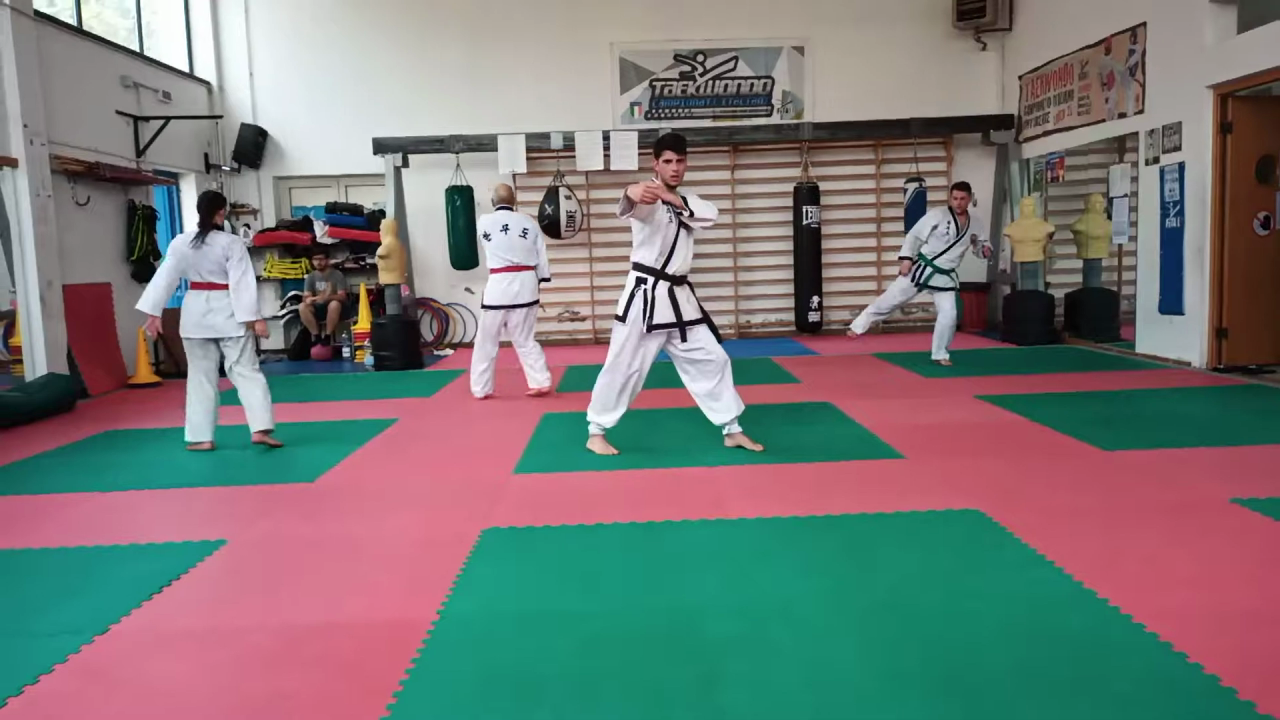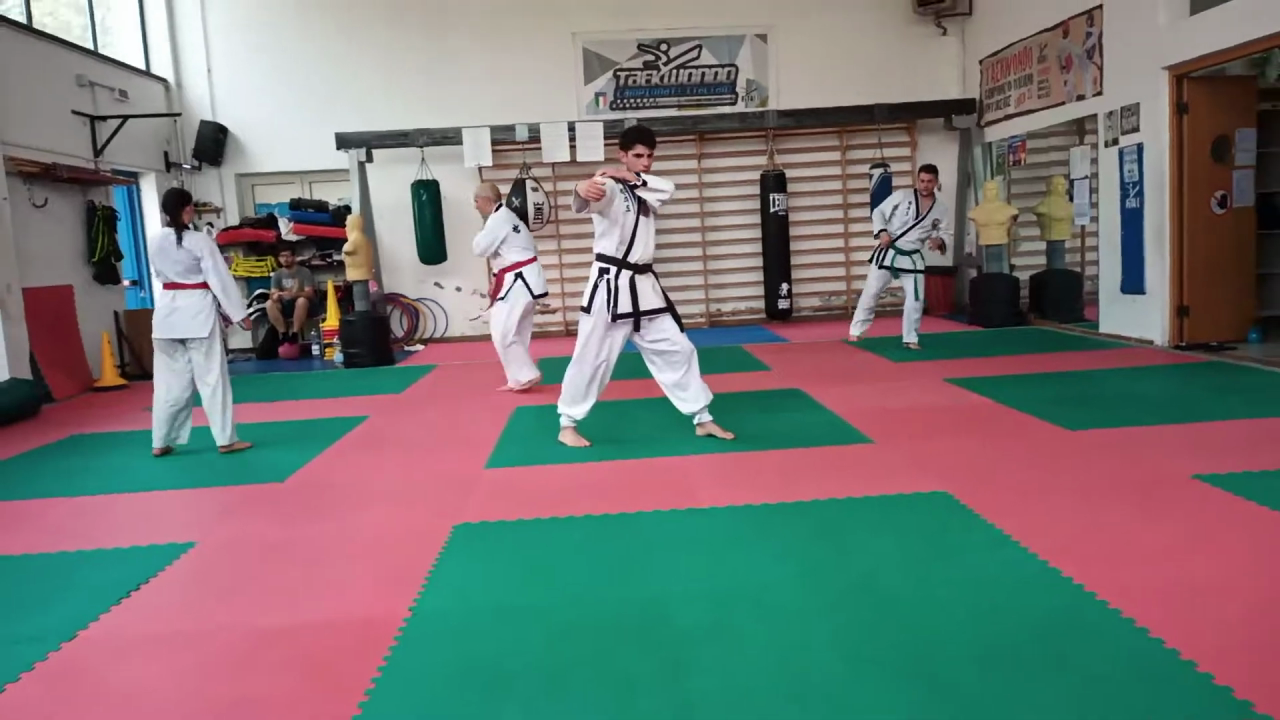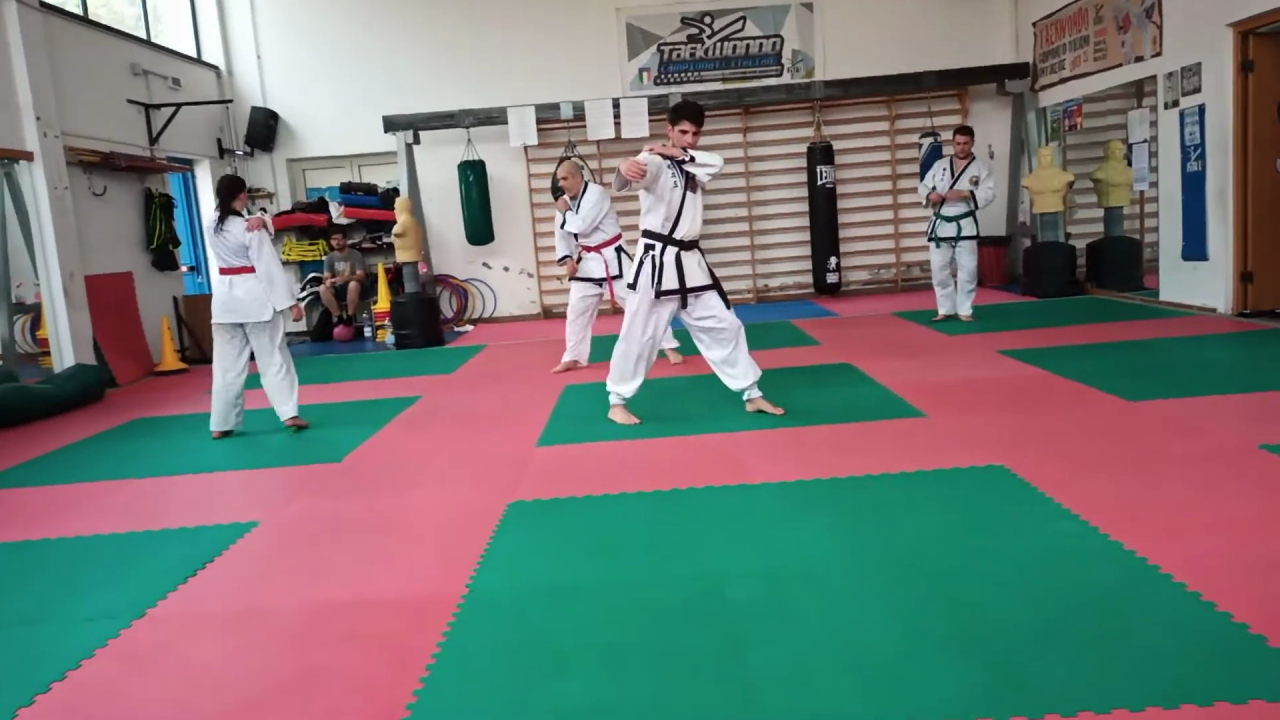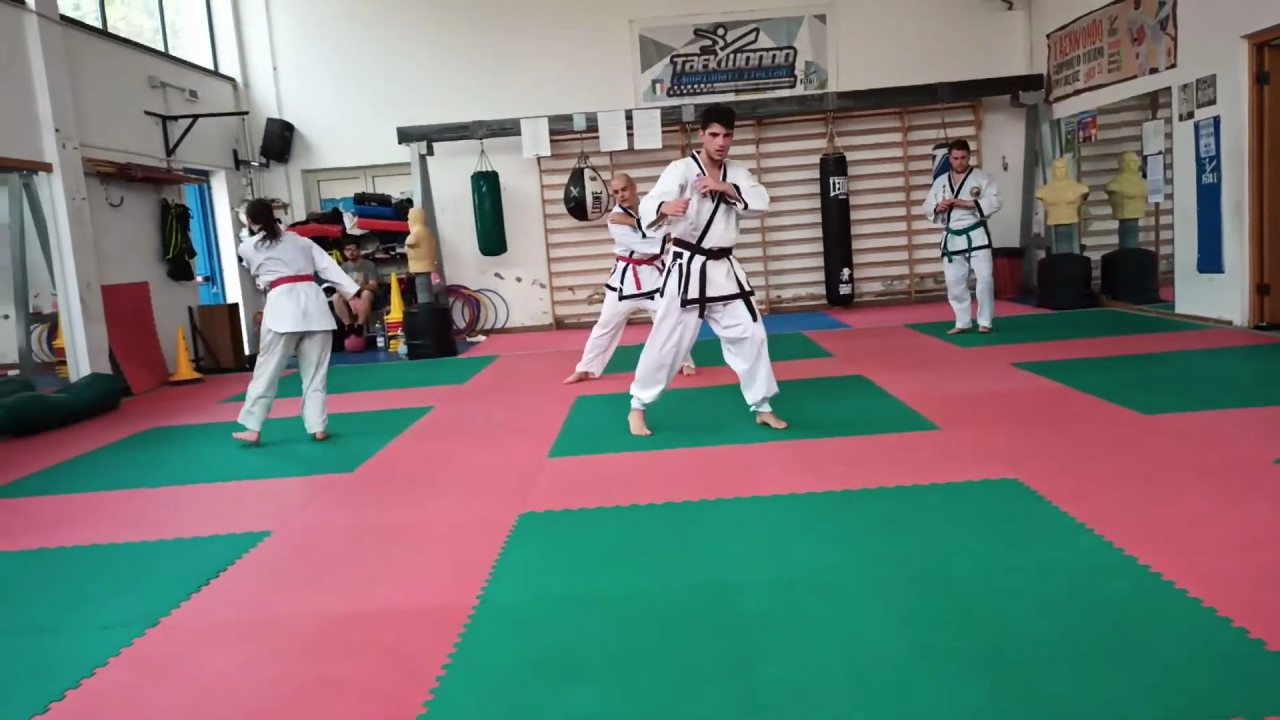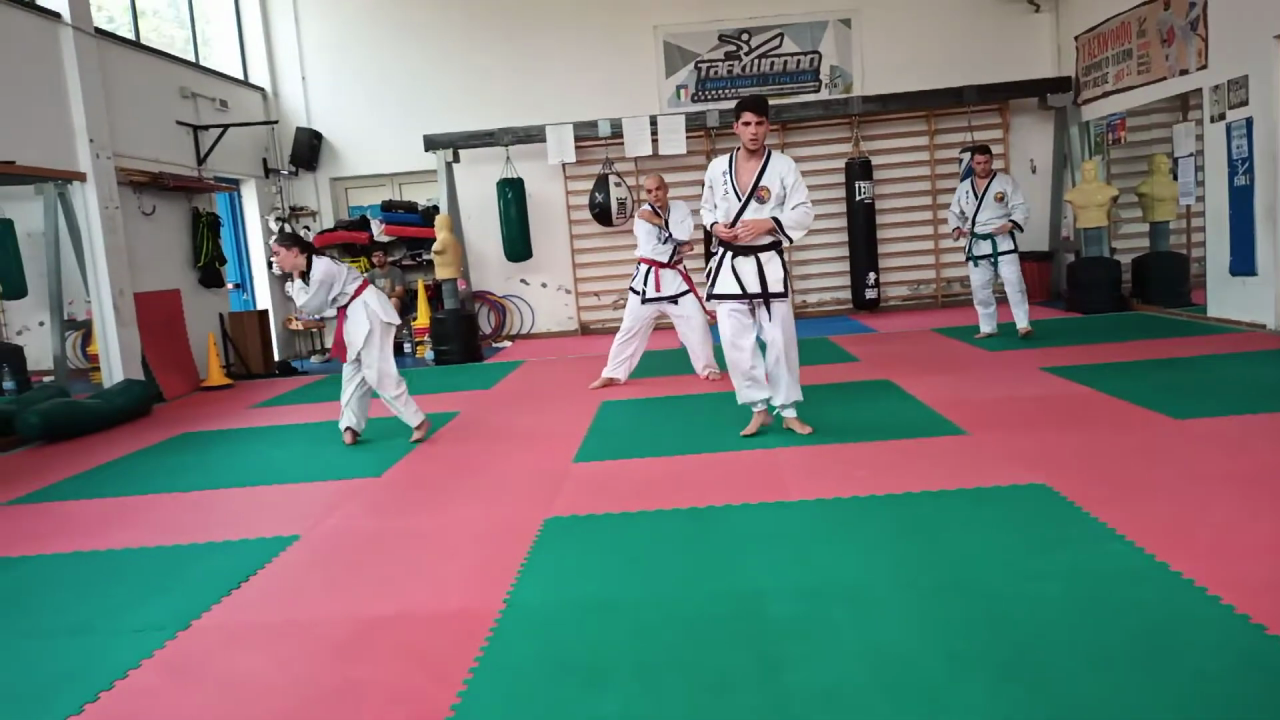
dt=0.3s
person 1, frame 1
left shoulder: (682, 200)
right shoulder: (650, 196)
left elbow: (710, 215)
right elbow: (631, 206)
left wrist: (676, 199)
right wrist: (632, 193)
left hip: (679, 295)
right hip: (646, 293)
left knee: (712, 359)
right knee: (624, 366)
left ankle: (732, 430)
right ankle: (596, 432)
person 1, frame 2
left shoulder: (641, 187)
right shoulder: (607, 185)
left elbow: (668, 190)
right elbow: (585, 201)
left wrist: (632, 177)
right wrist: (582, 188)
left hip: (644, 284)
right hip: (611, 284)
left knee: (677, 349)
right knee: (591, 357)
left ankle: (702, 419)
right ankle: (567, 425)
person 1, frame 3
left shoulder: (692, 163)
right shoulder: (651, 161)
left elbow: (717, 165)
right elbow: (633, 172)
left wrist: (678, 153)
right wrist: (624, 169)
left hip: (690, 261)
right hip: (657, 260)
left knee: (724, 325)
right knee: (639, 334)
left ankle: (752, 393)
right ankle: (617, 402)
person 1, frame 4
left shoulder: (736, 172)
right shoulder: (682, 169)
left elbow: (760, 200)
right elbow: (648, 207)
left wrist: (728, 187)
right wrist: (665, 207)
left hip: (724, 269)
right hip: (687, 269)
left knee: (751, 335)
right knee: (666, 342)
left ankle: (762, 407)
right ankle: (637, 408)
person 1, frame 5
left shoulder: (783, 166)
right shoulder: (717, 167)
left elbow: (804, 213)
right elbow: (707, 208)
left wrist: (767, 224)
right wrist: (715, 227)
left hip: (767, 264)
right hip: (729, 265)
left knee: (781, 342)
right knee: (737, 345)
left ankle: (788, 411)
right ankle: (759, 410)
person 2, frame 1
left shoulder: (180, 242)
right shoulder: (233, 243)
left elbow: (165, 278)
right elbow: (243, 282)
left wrist: (153, 313)
right wrist: (254, 317)
left hip: (195, 313)
right hip: (229, 313)
left knee: (201, 379)
right knee: (247, 371)
left ankle: (202, 437)
right ankle: (261, 429)
person 2, frame 2
left shoulder: (154, 242)
right shoulder: (200, 241)
right elbow: (221, 279)
right wrist: (240, 314)
left hip: (165, 314)
right hip: (198, 312)
left knee: (170, 382)
right knee: (212, 378)
left ankle: (161, 442)
right ankle: (226, 440)
person 2, frame 3
left shoulder: (213, 226)
right shoulder: (252, 230)
right elbow: (270, 267)
left wrist: (259, 224)
right wrist: (290, 302)
left hip: (225, 297)
right hip: (255, 296)
left knee: (227, 364)
right knee: (274, 358)
left ankle: (221, 424)
right ankle: (290, 413)
person 2, frame 4
left shoulder: (248, 247)
right shoulder: (300, 241)
right elbow: (328, 266)
right wrist: (353, 292)
left hip: (282, 306)
right hip: (313, 303)
left knee: (267, 370)
right knee: (314, 372)
left ankle: (252, 427)
right ankle: (318, 427)
person 2, frame 5
left shoulder: (320, 269)
right shoulder: (307, 272)
left elbow: (311, 307)
left wrist: (297, 283)
left hip: (368, 311)
right hip: (355, 319)
left knee: (378, 374)
right knee: (353, 374)
left ankle: (418, 420)
right ankle: (351, 426)
person 3, frame 1
left shoulder: (484, 221)
right shoulder: (529, 222)
right elbow: (542, 255)
right wrist: (538, 281)
left hip: (500, 287)
right hip: (526, 284)
left knee: (485, 342)
right knee: (525, 339)
left ankle: (480, 388)
right ankle: (542, 382)
person 3, frame 2
left shoulder: (498, 219)
right shoulder: (504, 216)
left elbow: (481, 249)
left wrist: (483, 233)
right wrist: (498, 277)
left hip: (521, 281)
right hip: (524, 279)
left knee: (503, 333)
right knee: (515, 333)
left ankle: (526, 376)
right ankle: (518, 379)
person 3, frame 3
left shoulder: (596, 193)
right shoulder: (566, 202)
left elbow: (579, 226)
right elbow: (563, 235)
left wrist: (565, 212)
right wrist: (567, 259)
left hip: (612, 256)
right hip: (587, 260)
right knee: (577, 311)
left ankle: (669, 346)
right ankle: (573, 357)
person 3, frame 4
right shoulder: (615, 217)
right elbow: (643, 247)
left wrist: (632, 223)
right wrist: (665, 243)
left hip: (654, 271)
right hip: (627, 275)
right knee: (607, 323)
left ankle: (684, 362)
right ankle: (587, 368)
person 3, frame 5
left shoulder: (680, 208)
right shoulder: (642, 214)
left elbow: (685, 234)
right elbow: (648, 246)
left wrist: (657, 221)
right wrist: (677, 250)
left hip: (675, 276)
right hip: (648, 278)
left knee: (696, 323)
right knee: (631, 328)
left ankle: (708, 367)
right ankle: (612, 374)
person 4, frame 1
left shoulder: (975, 224)
right shoulder: (937, 214)
left elbow: (982, 243)
right elbow: (914, 236)
left wrist: (986, 250)
right wrist: (906, 258)
left hip: (945, 277)
right hip: (922, 269)
left knee: (949, 316)
right knee: (892, 299)
left ankle: (940, 354)
right ankle: (858, 326)
person 4, frame 2
left shoulder: (940, 208)
right shoulder: (902, 195)
left elbow: (945, 233)
right elbow: (879, 213)
left wrist: (939, 241)
right wrist: (882, 232)
left hip: (912, 258)
right hip: (888, 253)
left knee: (915, 299)
right knee: (871, 291)
left ankle: (910, 338)
right ankle: (857, 330)
person 4, frame 3
left shoulder: (981, 167)
right shoulder: (940, 165)
left elbow: (989, 194)
right elbow: (923, 187)
left wrist: (964, 194)
right wrist: (930, 195)
left hip: (964, 224)
right hip: (940, 224)
left knee: (967, 269)
right knee: (939, 268)
left ankle: (964, 310)
right ankle: (946, 309)
person 4, frame 4
left shoulder: (982, 177)
right shoulder: (941, 182)
left elbow: (994, 202)
right elbow: (927, 207)
left wrist: (967, 203)
right wrist: (938, 208)
left hip: (976, 236)
right hip: (952, 238)
left knee: (984, 278)
right knee: (954, 283)
left ankle: (984, 321)
right ankle: (963, 322)
person 4, frame 5
left shoulder: (1006, 181)
right shoulder: (963, 187)
left elbow: (1020, 208)
right elbow: (954, 212)
left wrist: (1010, 225)
right wrist: (957, 228)
left hip: (1002, 242)
right hip: (977, 244)
left knee: (1014, 281)
right knee: (980, 288)
left ankle: (1024, 324)
right ankle: (988, 327)
